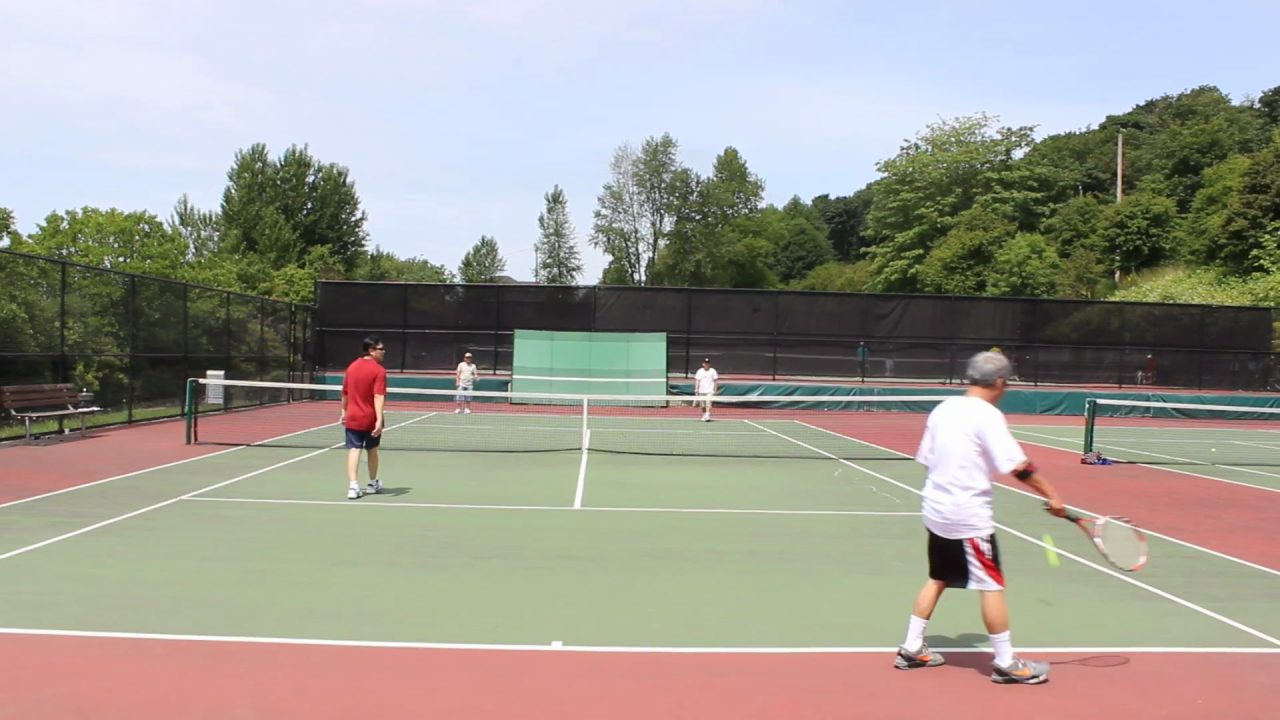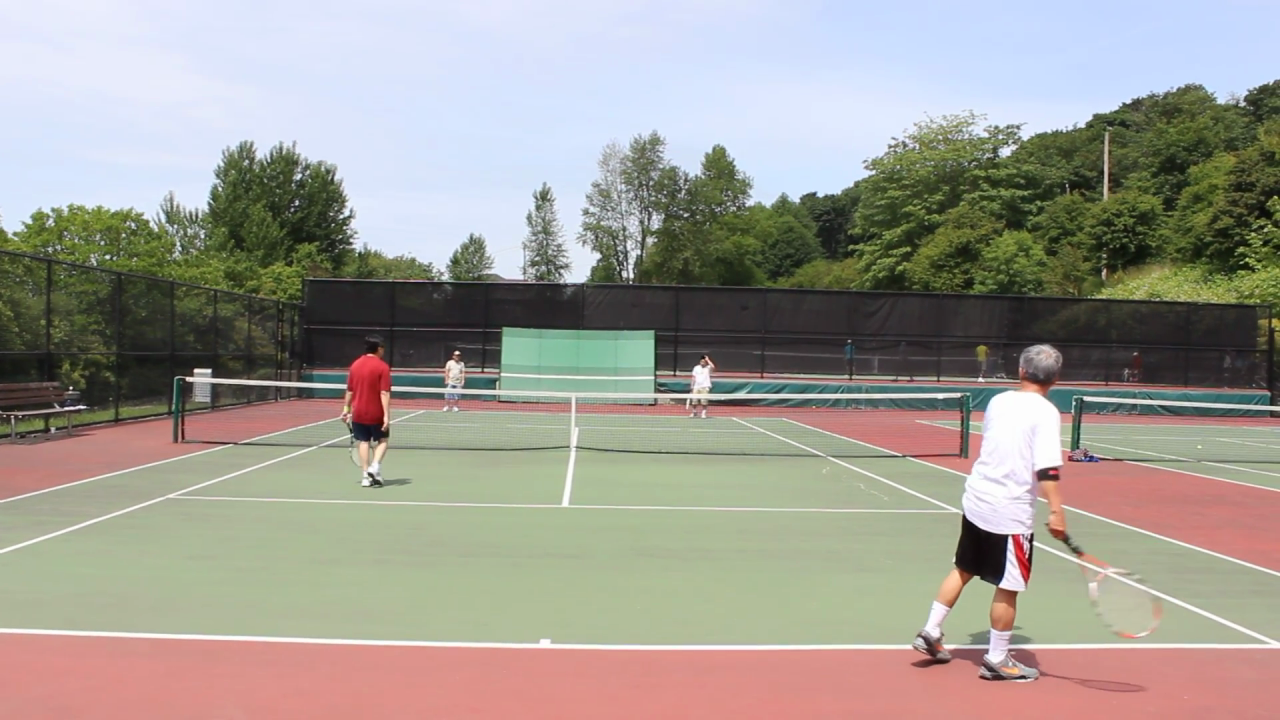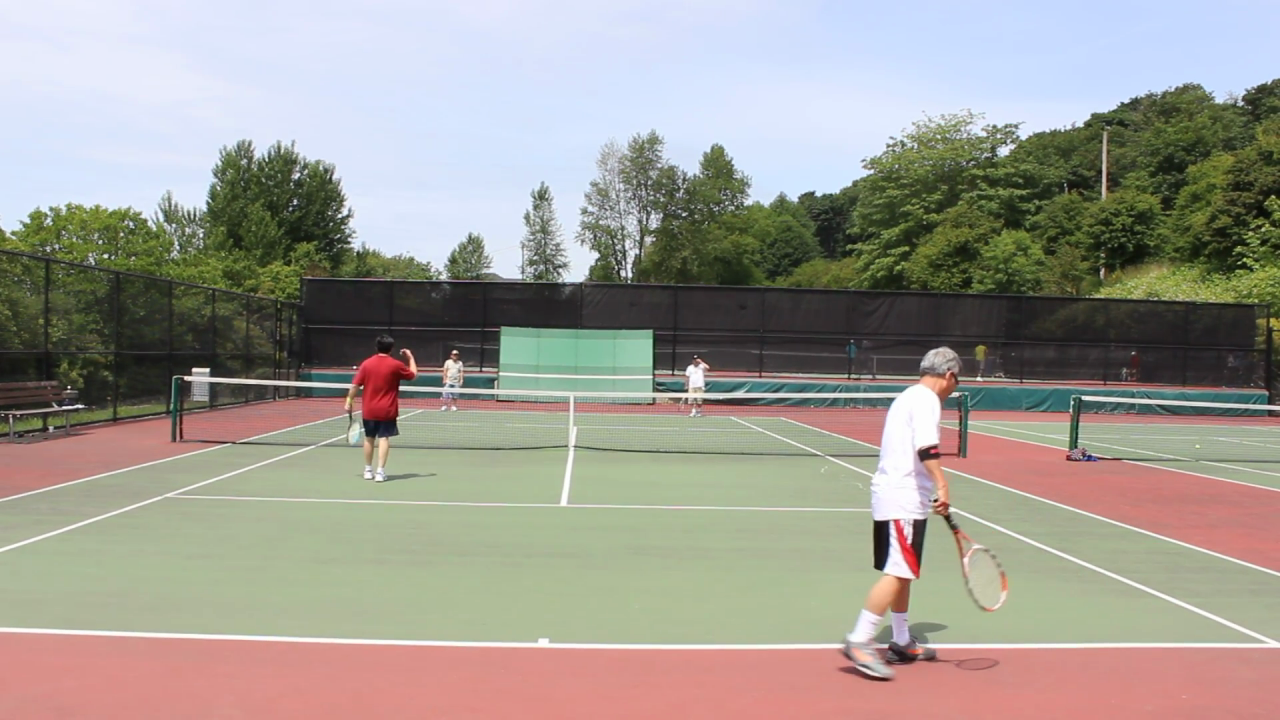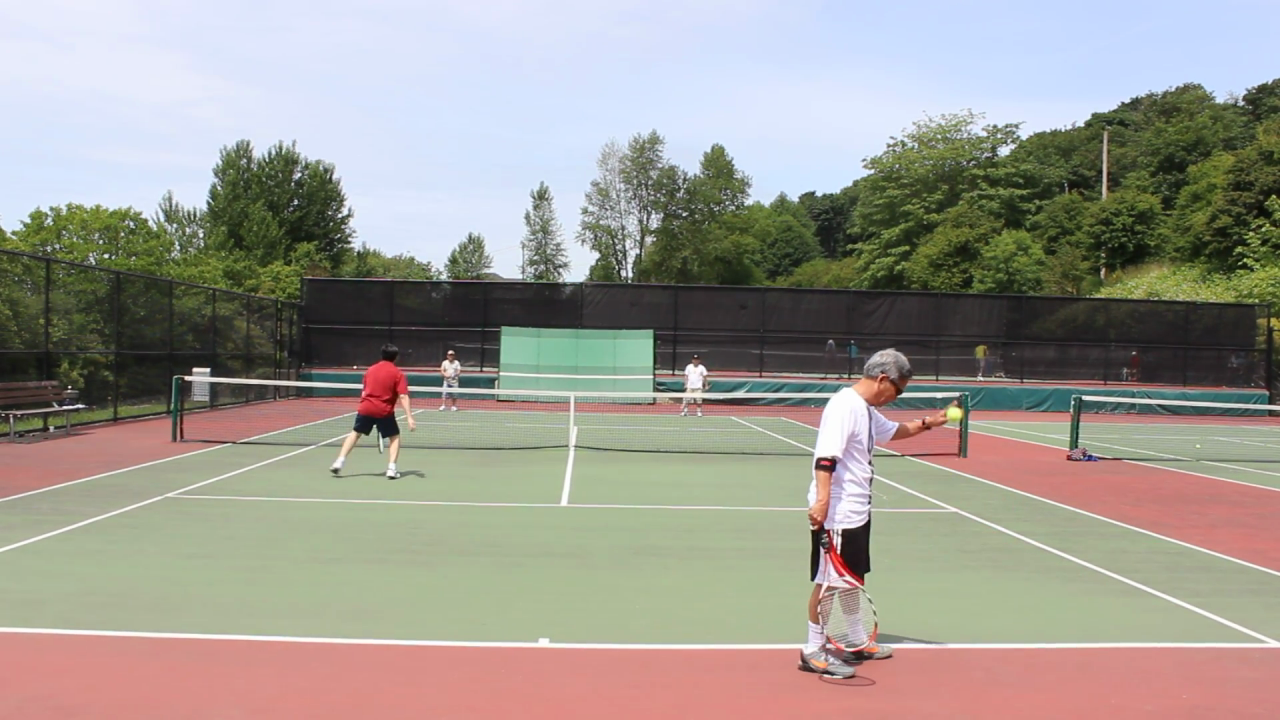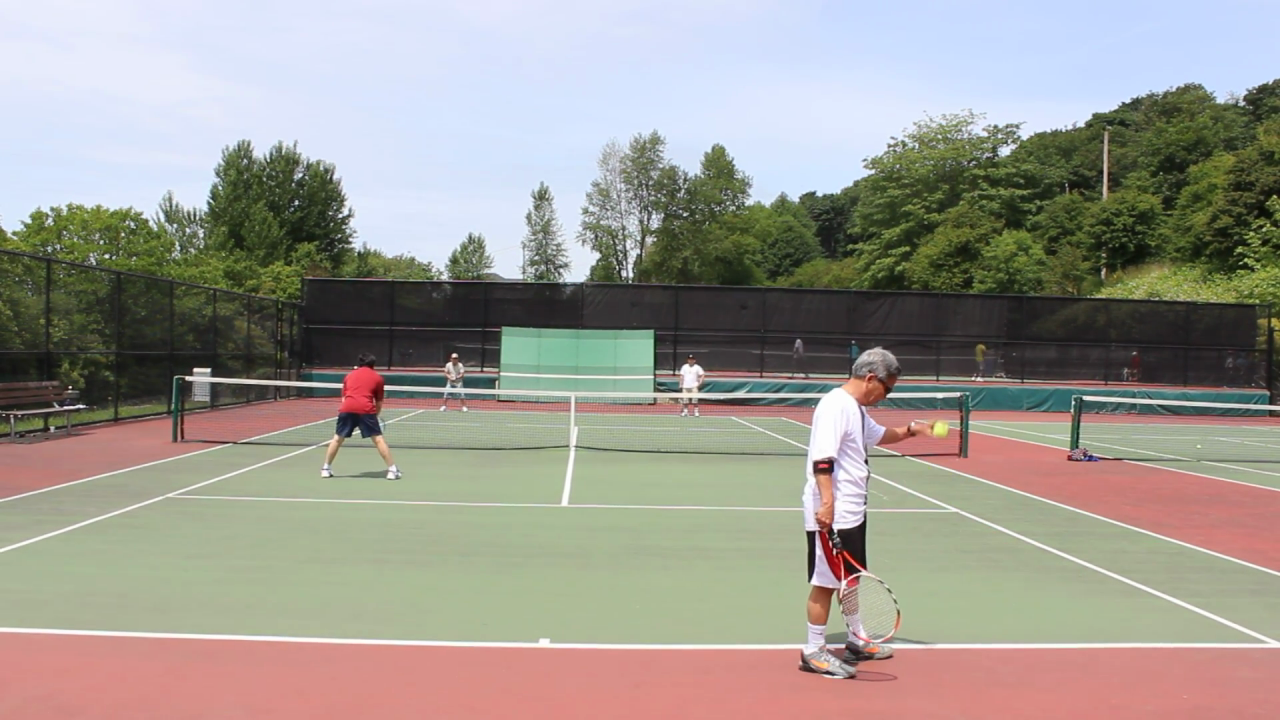
dt=1s
person 1, frame 1
left shoulder: (943, 409)
right shoulder: (987, 416)
left elbow: (925, 459)
right elbow: (1016, 464)
right wrist: (1050, 494)
left hip: (936, 510)
right hip: (967, 516)
left knee: (938, 579)
right knee: (992, 586)
left ankle: (911, 649)
right ankle: (1006, 662)
person 1, frame 2
left shoulder: (998, 401)
right shoulder: (1046, 412)
right elbow: (1047, 468)
right wrist: (1056, 511)
left hip: (976, 500)
right hip: (1010, 510)
left knee: (963, 569)
right knee: (1009, 587)
left ankle: (931, 632)
right ankle: (997, 660)
person 1, frame 3
left shoulder: (907, 397)
right shoulder: (927, 399)
right elbow: (927, 448)
right wrist: (942, 487)
left hip: (896, 497)
right hip: (903, 501)
left knee: (906, 573)
right knee: (897, 573)
left ankle: (901, 642)
right ankle: (858, 641)
person 1, frame 4
left shoulder: (866, 408)
right shoulder: (845, 405)
left elbow: (890, 430)
right elbow: (826, 456)
left wrist: (930, 422)
right wrist: (821, 500)
left hip: (856, 511)
right hip: (836, 513)
left knee: (853, 578)
right knee: (828, 582)
right ankle: (813, 652)
person 1, frame 5
left shoulder: (857, 408)
right shoulder: (835, 405)
left elbow: (877, 435)
right elbow: (821, 459)
left wrist: (912, 429)
right wrist: (826, 502)
left hip: (853, 512)
right hip: (832, 514)
right knee: (826, 582)
left ankle: (856, 642)
right ankle: (814, 652)
